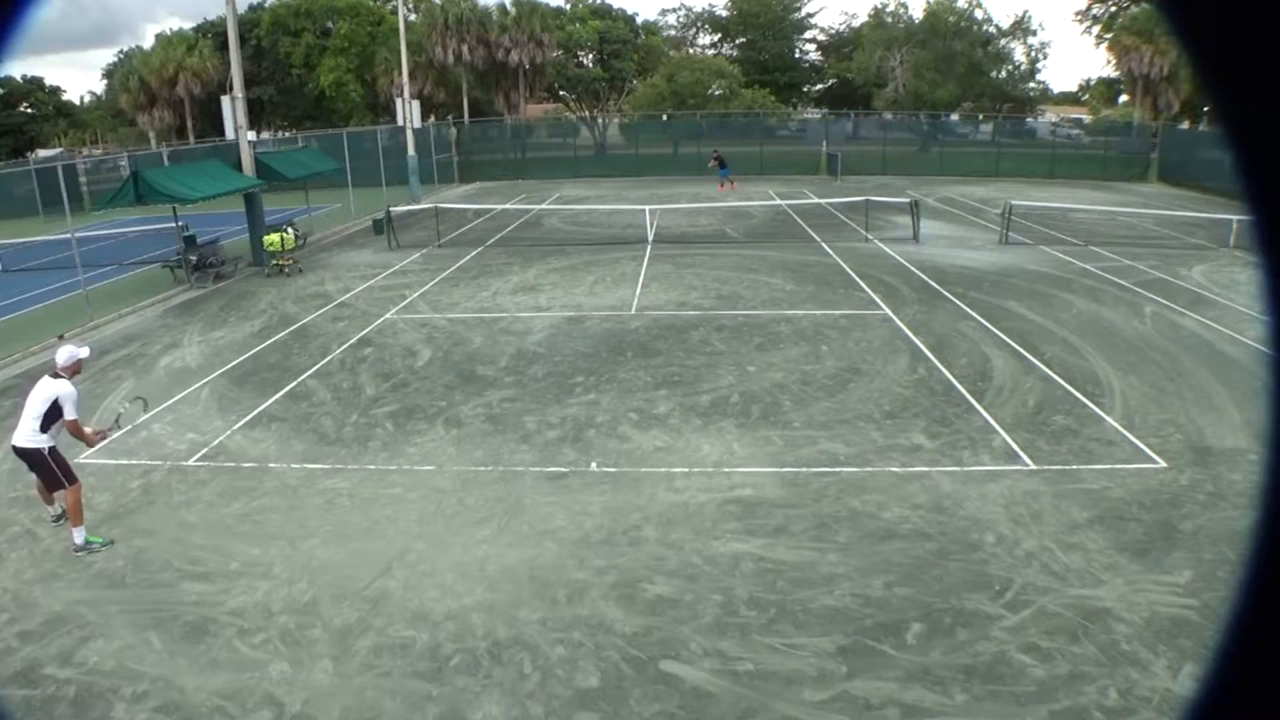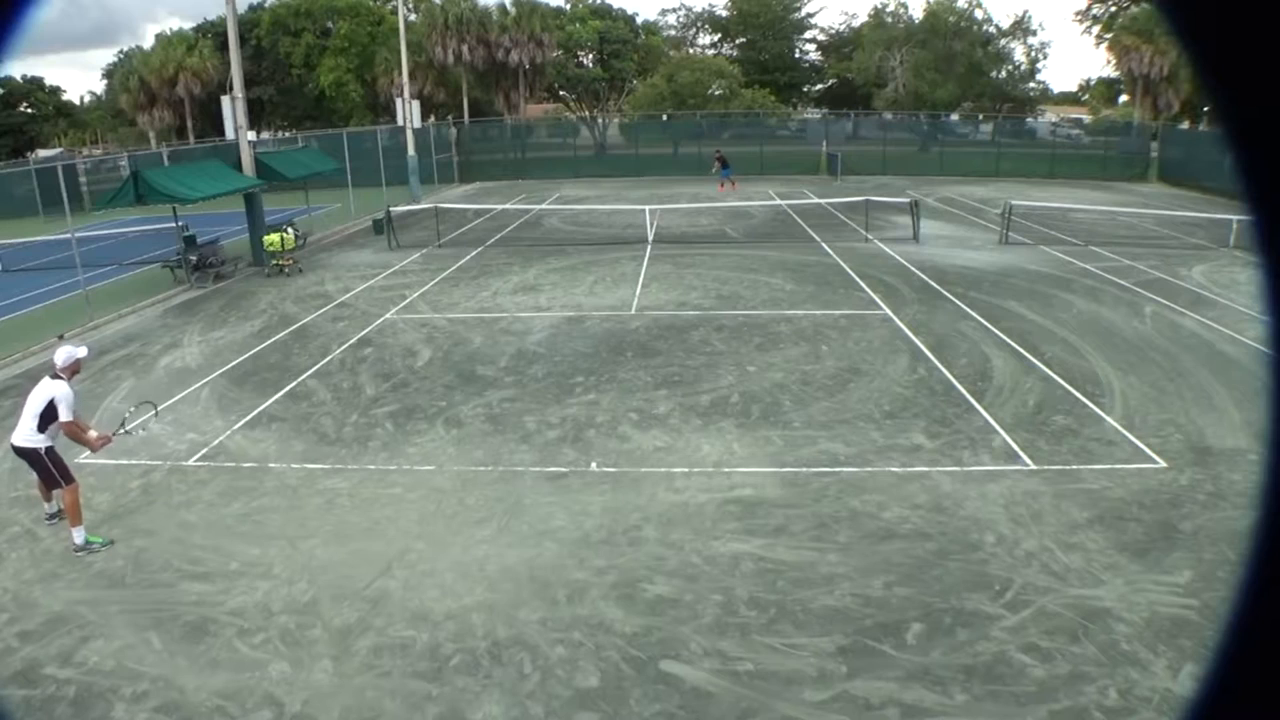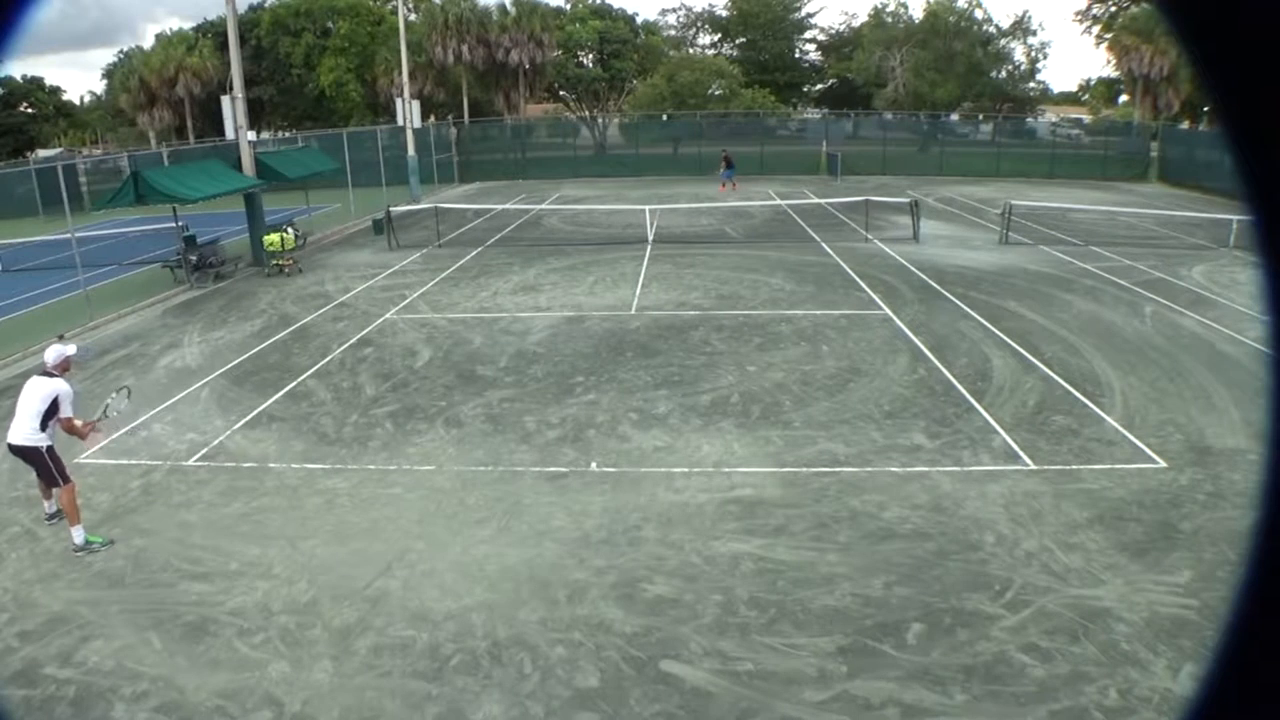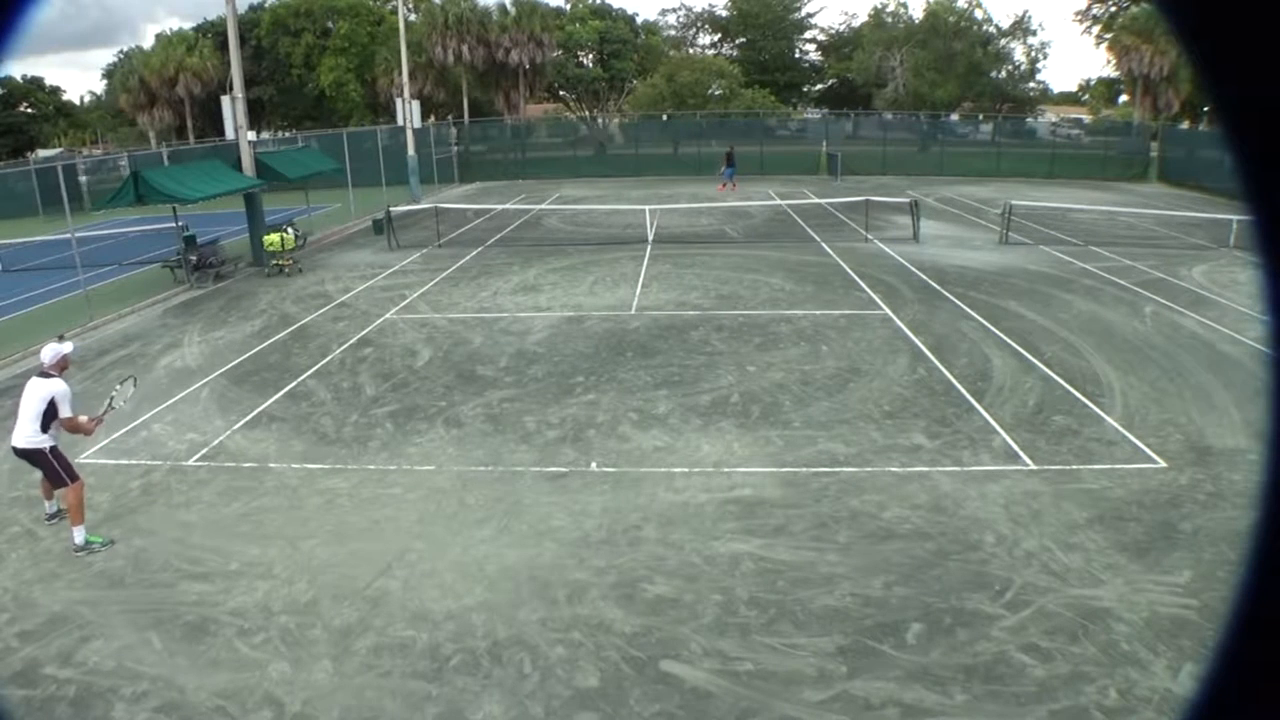
dt=0.4s
person 1, frame 1
left shoulder: (48, 381)
right shoulder: (67, 389)
right elbow: (72, 427)
left wrist: (88, 431)
right wrist: (89, 440)
left hip: (20, 442)
right hip: (37, 445)
left knee: (44, 476)
right knee: (73, 487)
left ankle: (56, 513)
right ankle: (80, 541)
person 1, frame 2
left shoulder: (51, 381)
right shoulder: (63, 390)
left elbow: (70, 417)
right elbow: (68, 429)
left wrist: (93, 434)
right wrist: (90, 444)
left hip: (21, 440)
right hip: (34, 445)
left knee: (45, 474)
right knee: (70, 487)
left ankle: (51, 512)
right ankle: (80, 541)
person 1, frame 3
left shoulder: (35, 380)
right shoulder: (62, 387)
right elbow: (66, 426)
left wrist: (79, 424)
right wrist: (81, 433)
left hip: (15, 440)
right hip: (34, 443)
left knee: (45, 472)
right knee: (66, 486)
left ankle: (51, 511)
right ankle: (80, 541)
person 1, frame 4
left shoulder: (35, 381)
right shoulder: (59, 387)
right elbow: (68, 425)
left wrist: (82, 419)
right wrist: (86, 429)
left hip: (19, 442)
right hip: (37, 445)
left knee: (49, 471)
right knee: (74, 485)
left ankle: (51, 511)
right ankle: (81, 541)
